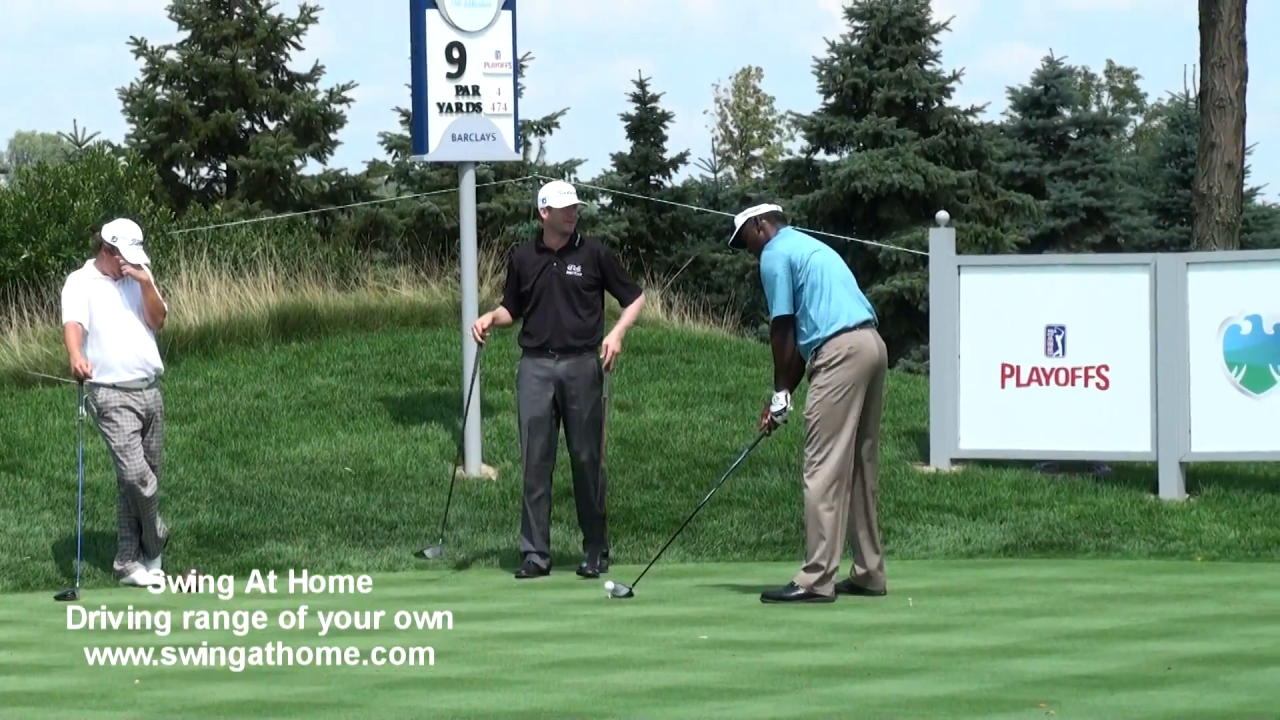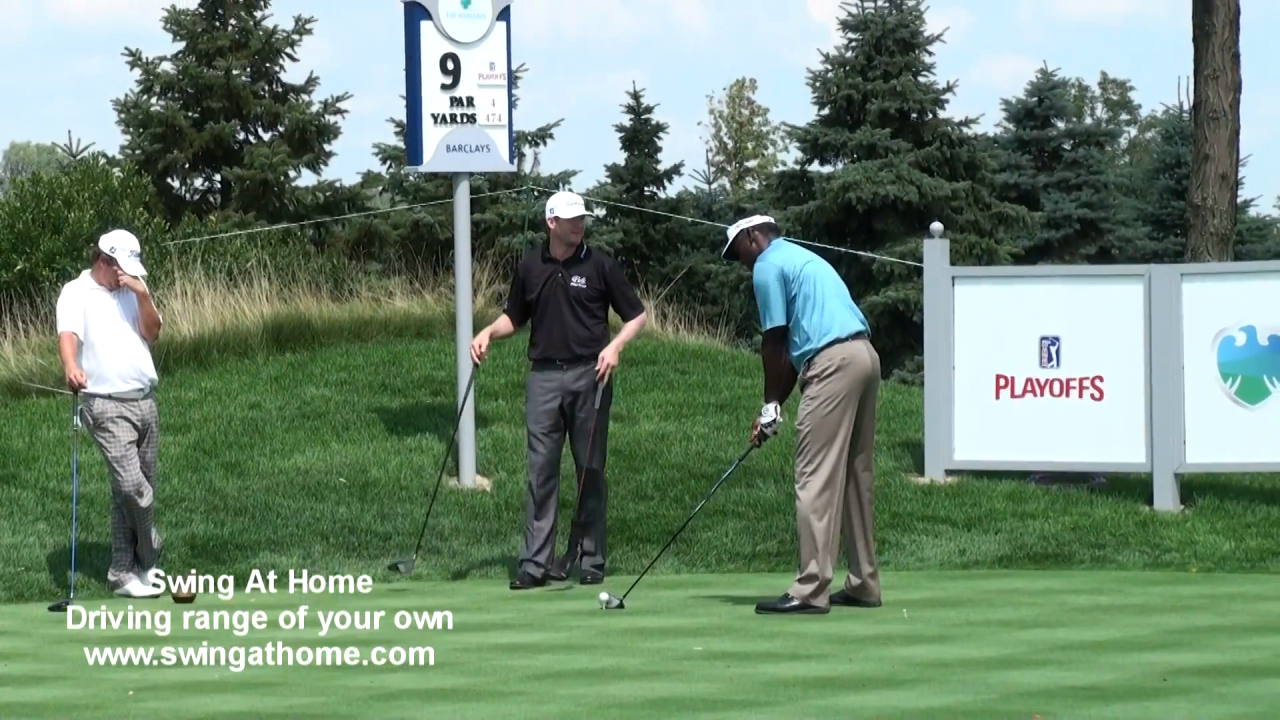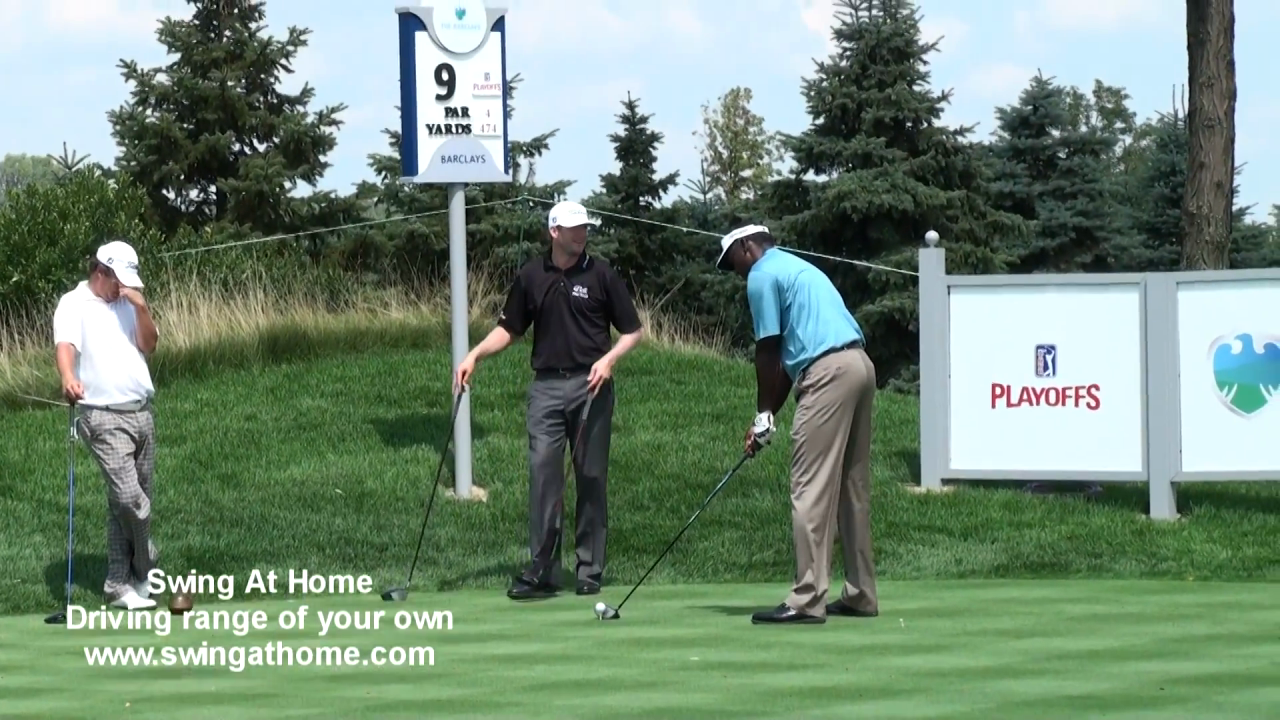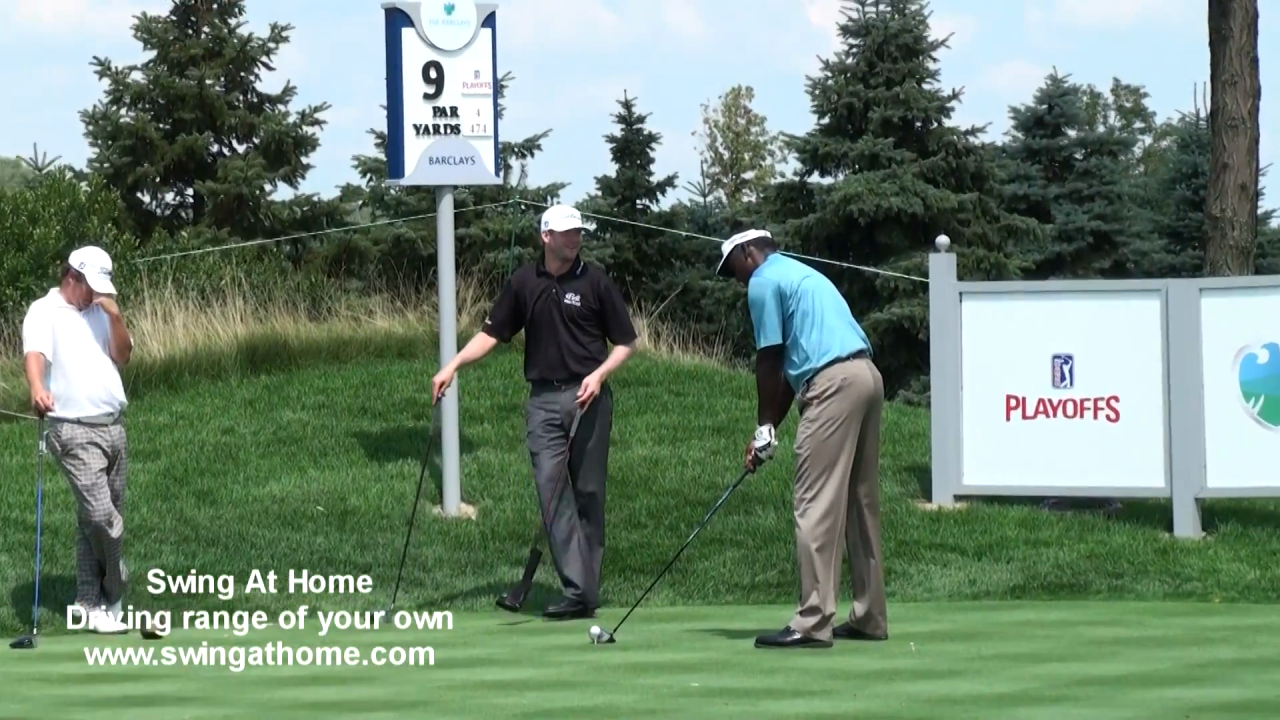
dt=0.2s
person 1, frame 1
right shoulder: (808, 247)
left elbow: (783, 330)
left wrist: (780, 393)
right wrist: (785, 393)
left hip: (842, 352)
right hip: (869, 345)
left knee: (824, 468)
right knee: (858, 466)
person 1, frame 2
right shoulder: (800, 258)
left elbow: (775, 342)
left wrist: (770, 405)
right wrist: (776, 404)
left hip: (835, 363)
right hip: (862, 356)
left knee: (816, 479)
right knee: (853, 476)
person 1, frame 3
right shoulder: (795, 268)
left elbow: (769, 351)
left wrist: (763, 415)
right wrist: (771, 413)
left hip: (829, 372)
right hip: (857, 365)
left knee: (811, 488)
right knee: (850, 485)
person 1, frame 4
left shoulder: (764, 281)
right shoulder: (799, 274)
left elbow: (770, 361)
left wrist: (764, 427)
right wrist: (771, 426)
left hip: (835, 383)
right hip: (865, 375)
left knee: (816, 504)
right knee: (858, 501)
right ankle: (869, 617)
person 2, frame 1
left shoulder: (595, 253)
right shoulder: (523, 257)
left elbow: (635, 297)
right elbow: (512, 308)
left wrist: (617, 332)
right wrist: (490, 317)
left hip: (581, 364)
right hip: (535, 365)
left knee: (586, 458)
right knee: (535, 461)
left ankle: (595, 548)
person 2, frame 2
left shoulder: (601, 265)
right shoulder: (529, 266)
left elbow: (637, 315)
right elbow: (514, 317)
left wrist: (615, 346)
right wrist: (489, 332)
left hip: (589, 375)
right hip: (544, 376)
left knee: (590, 469)
right knee: (541, 469)
person 2, frame 3
left shoulder: (602, 275)
right shoulder: (530, 275)
left elbow: (633, 330)
right elbow: (508, 328)
left wrist: (609, 359)
right wrist: (475, 355)
left hip: (590, 385)
right hip: (547, 385)
left knee: (591, 477)
right knee: (542, 468)
person 2, frame 4
left shoulder: (596, 282)
right shoulder: (522, 281)
left elbow: (626, 342)
right elbow: (491, 333)
left wrist: (599, 374)
right wrist: (452, 366)
left hip: (587, 398)
right hip: (544, 398)
left knee: (588, 492)
right knee: (550, 483)
left ankle: (585, 590)
right ankle: (579, 588)
person 3, frame 1
left shoulder: (140, 275)
right shoulder: (80, 283)
left elbow: (158, 320)
right elbow: (73, 323)
left wrist: (145, 282)
right wrist: (76, 356)
left hip: (150, 389)
right hip: (112, 394)
left knee: (144, 476)
right knee: (135, 475)
left ankle: (130, 561)
right ankle: (155, 545)
person 3, frame 2
left shoulder: (134, 288)
right shoulder: (76, 293)
left elbow: (152, 332)
right elbow: (68, 334)
left wrist: (142, 294)
right wrist: (71, 366)
left hip: (144, 400)
right hip: (107, 405)
left knee: (136, 487)
right knee: (131, 485)
left ankle: (124, 571)
right ankle: (148, 559)
person 3, frame 3
left shoulder: (129, 301)
right shoulder: (73, 304)
left elbow: (149, 346)
right elbow: (65, 345)
left wrist: (141, 307)
right wrist: (69, 378)
left hip: (140, 412)
right hip: (104, 417)
left knee: (131, 500)
right knee: (128, 497)
left ankle: (120, 583)
right ankle: (145, 571)
person 3, frame 4
left shoulder: (101, 310)
right shoulder: (44, 311)
left elbow: (122, 357)
right elbow: (35, 355)
left wrist: (116, 317)
right wrist: (38, 388)
left hip: (113, 426)
right hip: (75, 430)
left knee: (100, 518)
right knee: (100, 516)
left ankle: (90, 605)
right ankle: (114, 596)
